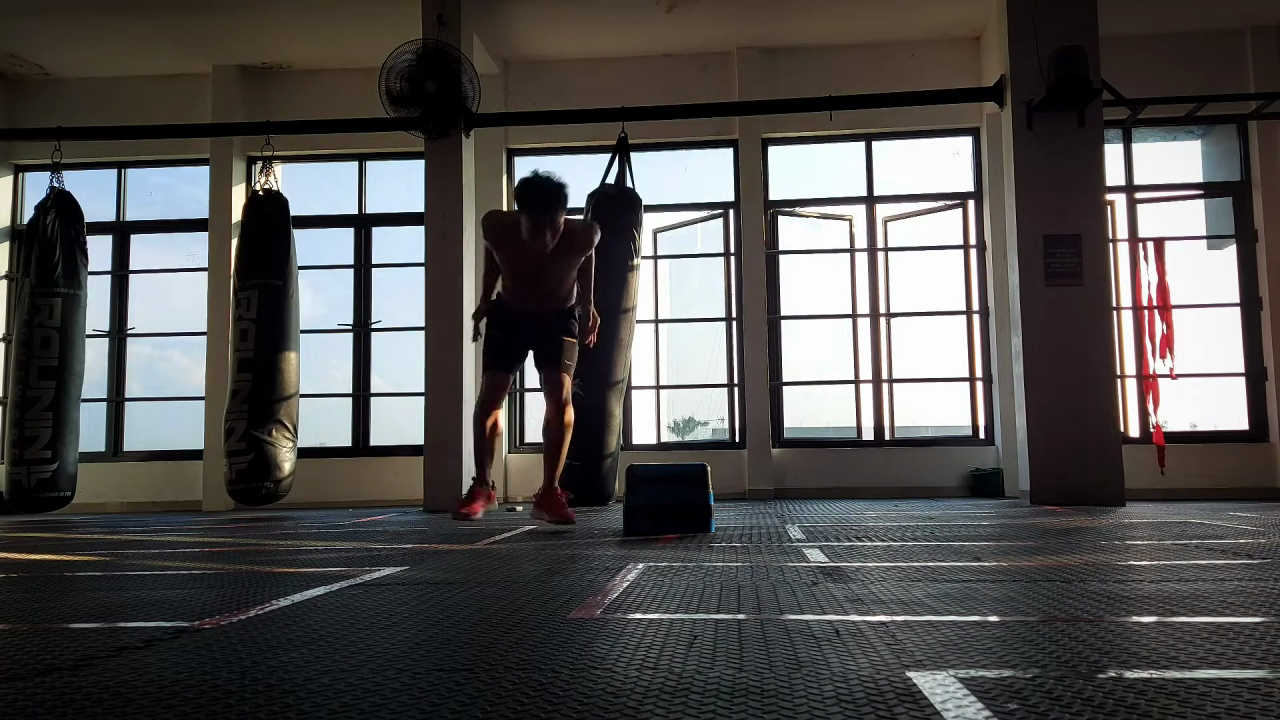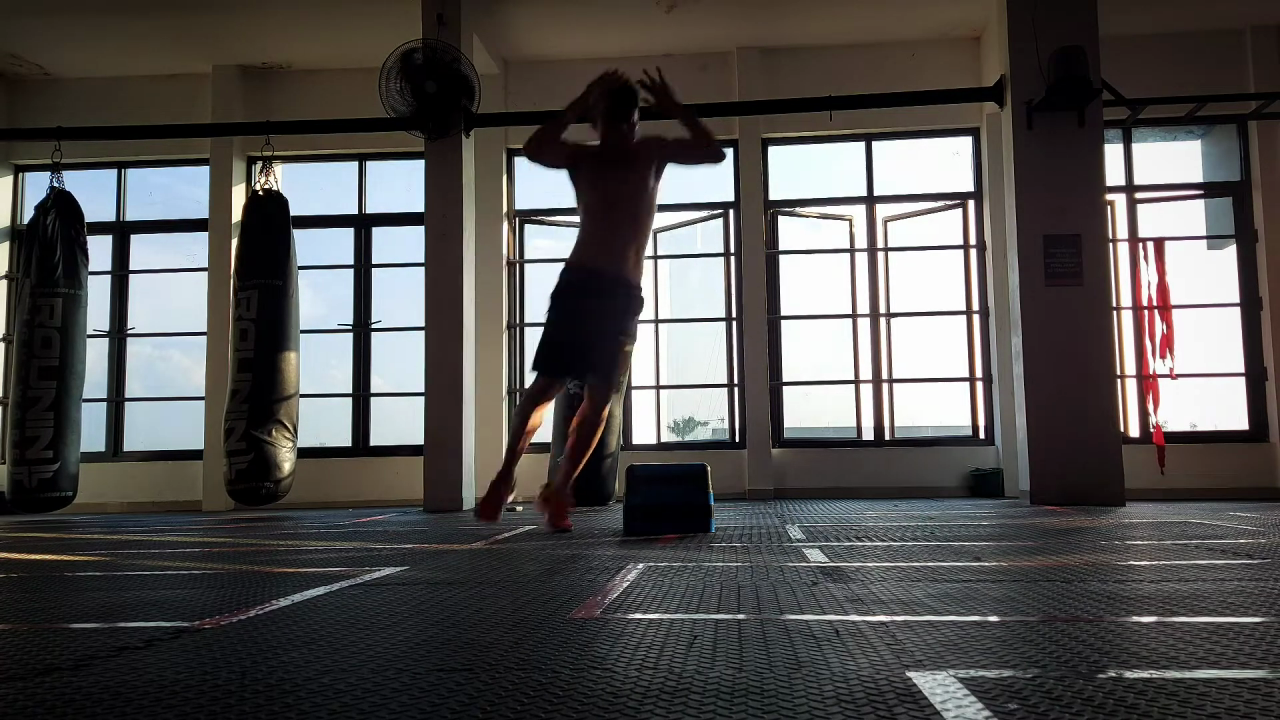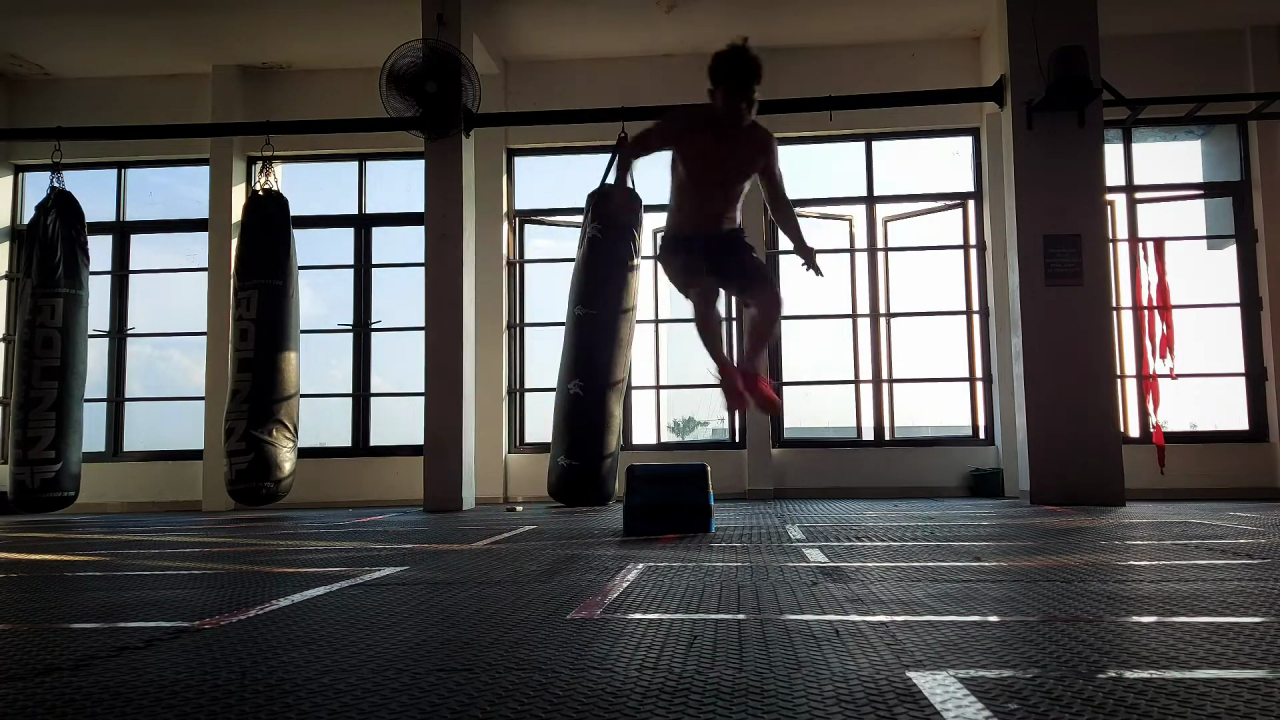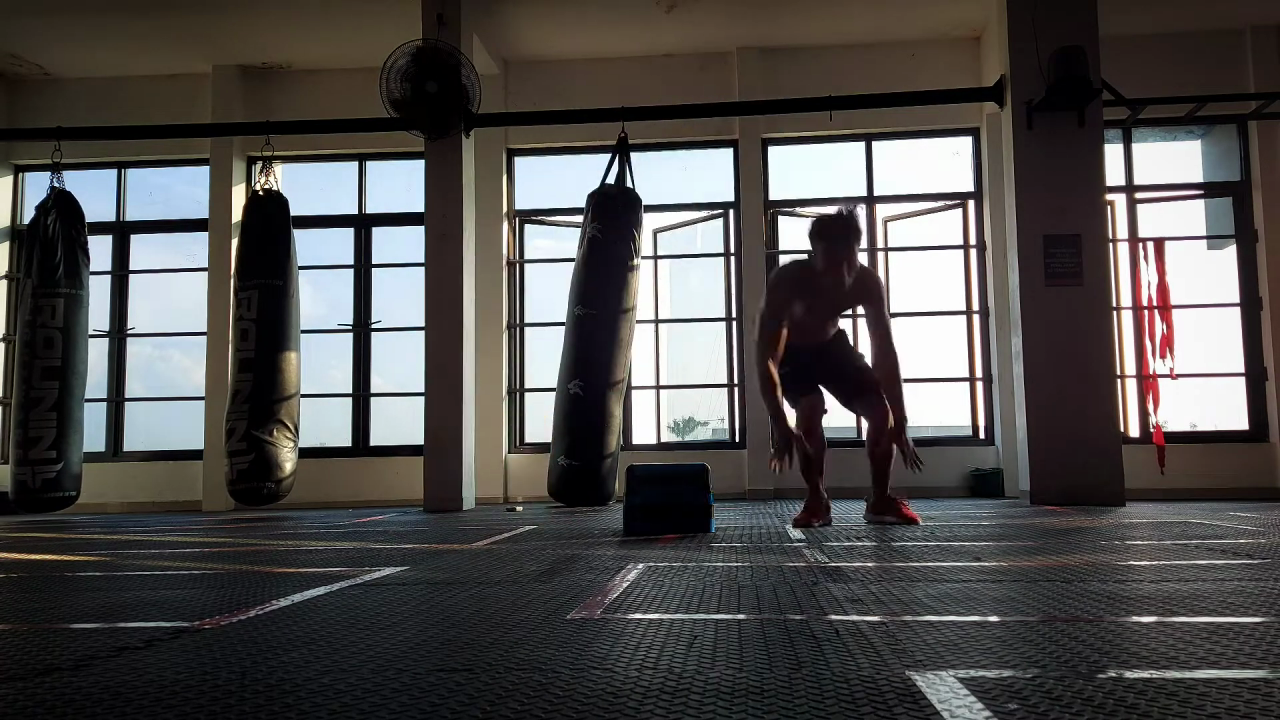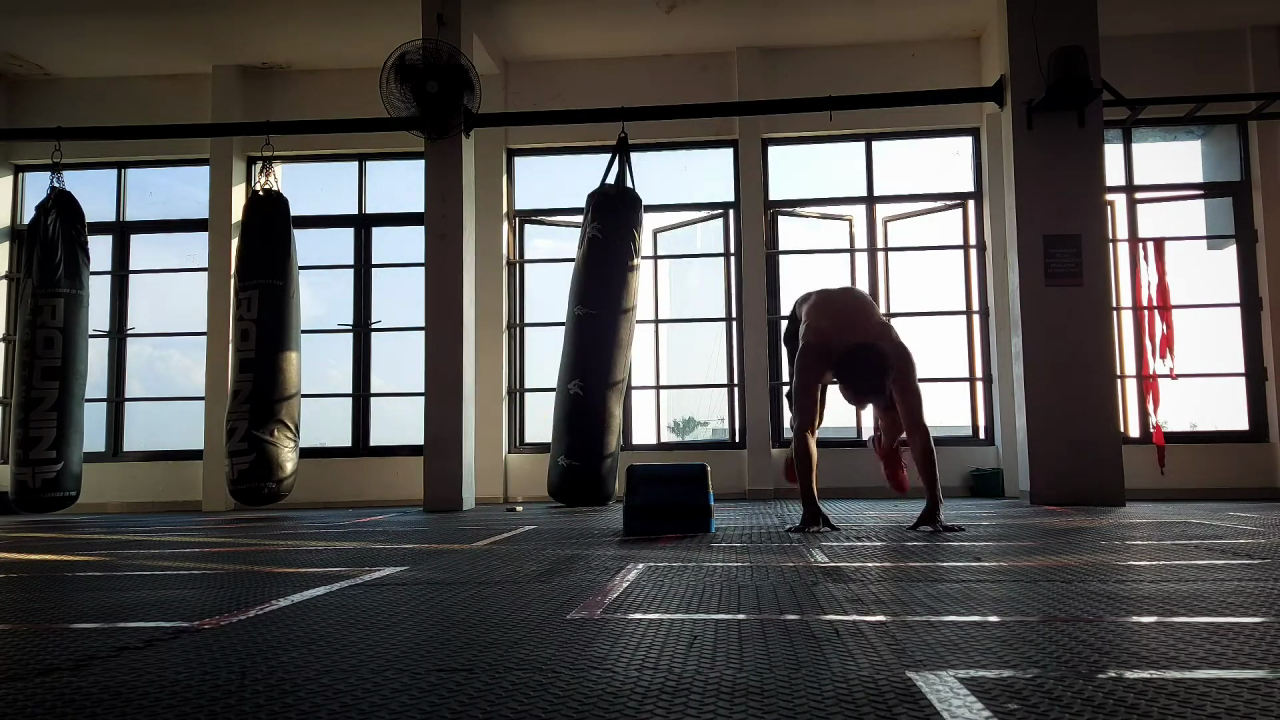
dt=0.3s
person 1, frame 1
left shoulder: (582, 233)
right shoulder: (495, 225)
left wrist: (588, 305)
right wrist: (484, 301)
left hip: (558, 316)
right hip: (508, 314)
left knee: (560, 395)
right knee: (491, 393)
left ankle: (549, 492)
right ankle: (482, 485)
person 1, frame 2
left shoulder: (653, 154)
right shoulder: (583, 159)
left elbow: (713, 153)
right elbow: (534, 148)
left wrist: (675, 108)
right wrist: (577, 106)
left hip: (624, 293)
right hip: (579, 283)
left knee: (599, 400)
right knee: (543, 389)
left ankle: (557, 493)
right ankle: (503, 481)
person 1, frame 3
left shoulder: (760, 141)
right shoulder: (683, 124)
left elbow: (776, 197)
right elbow: (631, 150)
left wrist: (800, 243)
right wrist: (618, 186)
left hip: (728, 241)
right hip: (682, 239)
left knee: (770, 298)
right knee: (705, 293)
left ankle: (749, 368)
right ankle: (727, 371)
person 1, frame 4
left shoulder: (868, 282)
right shoulder: (786, 282)
left elbow: (885, 355)
right elbow: (763, 359)
left wrist: (900, 425)
right wrist: (781, 427)
left hip: (830, 345)
right hip: (792, 355)
left knee: (880, 410)
right knee: (810, 410)
left ankle: (881, 500)
right ankle: (815, 499)
person 1, frame 5
left shoulder: (897, 358)
right shoulder: (812, 356)
left elbow: (918, 430)
right elbow: (804, 430)
left wrist: (934, 505)
right wrist: (811, 507)
left knee: (893, 415)
right knee: (808, 416)
left ankle: (885, 443)
